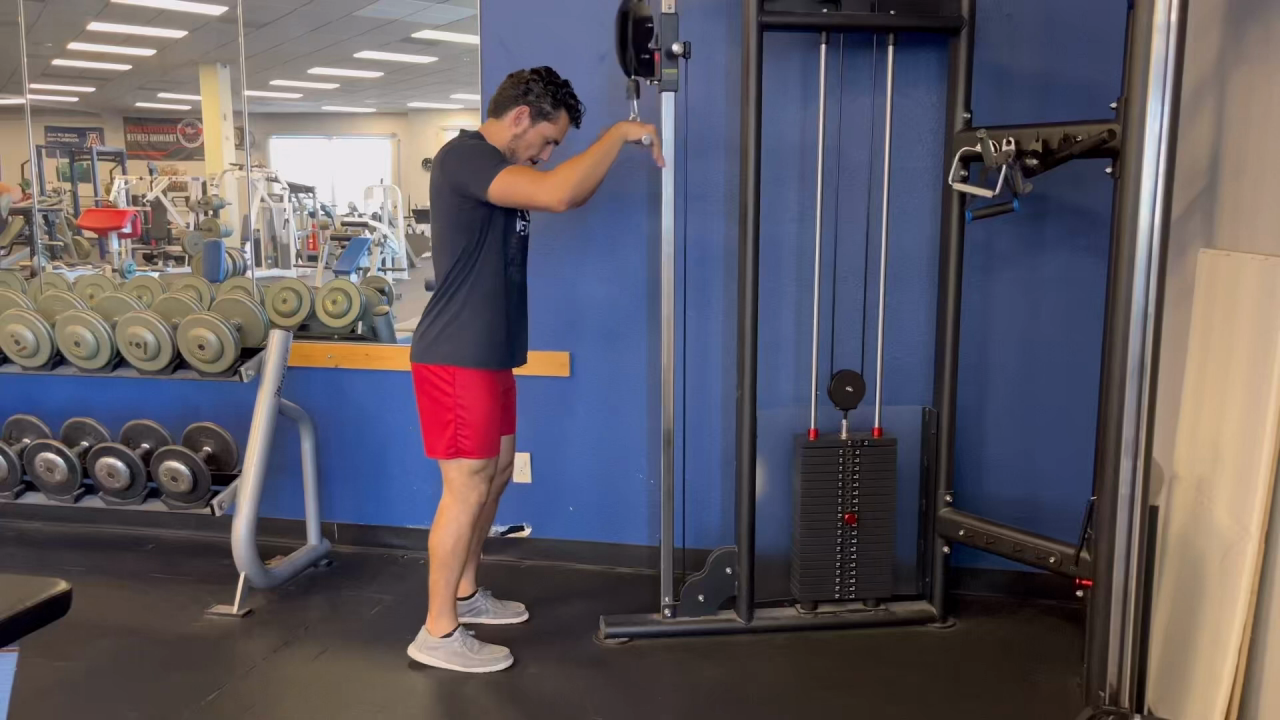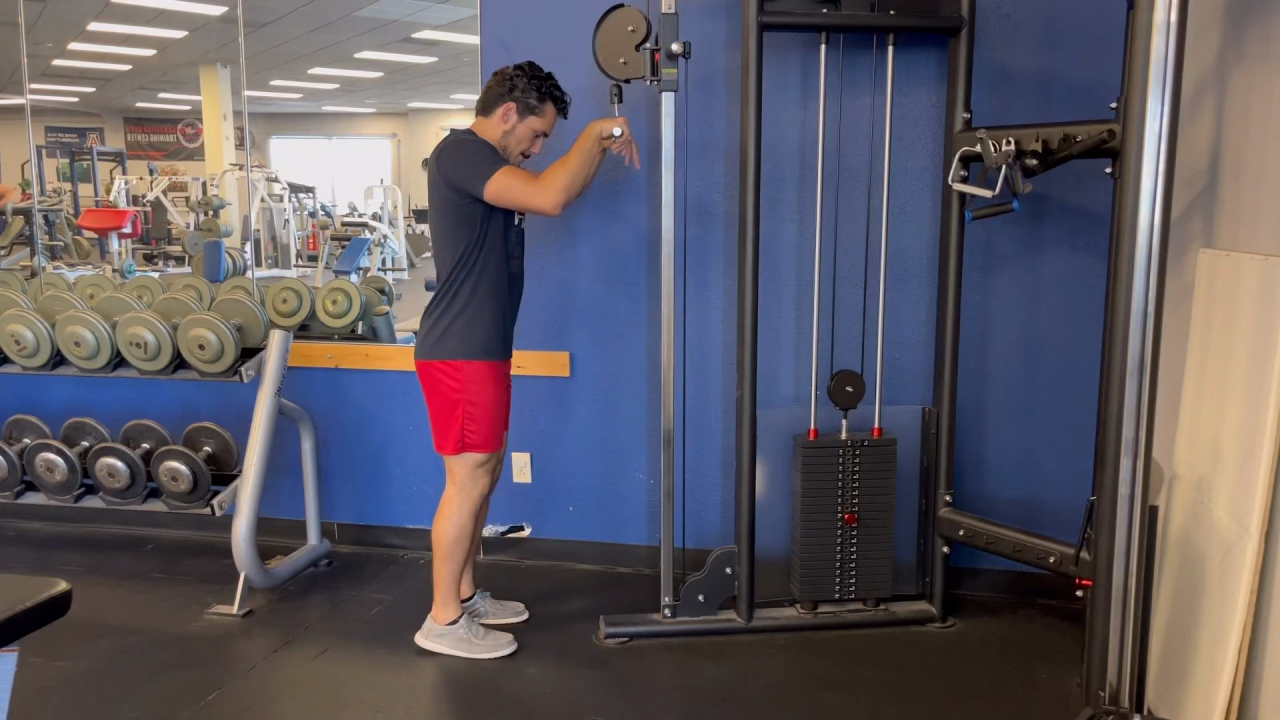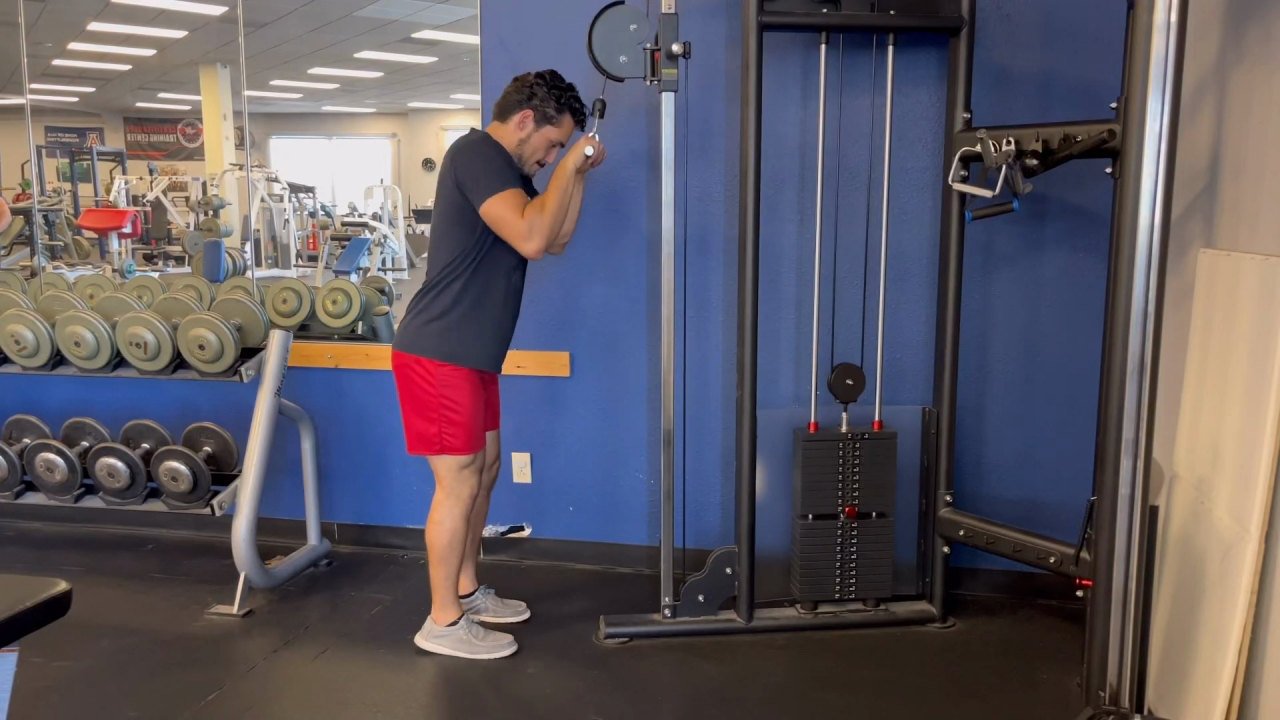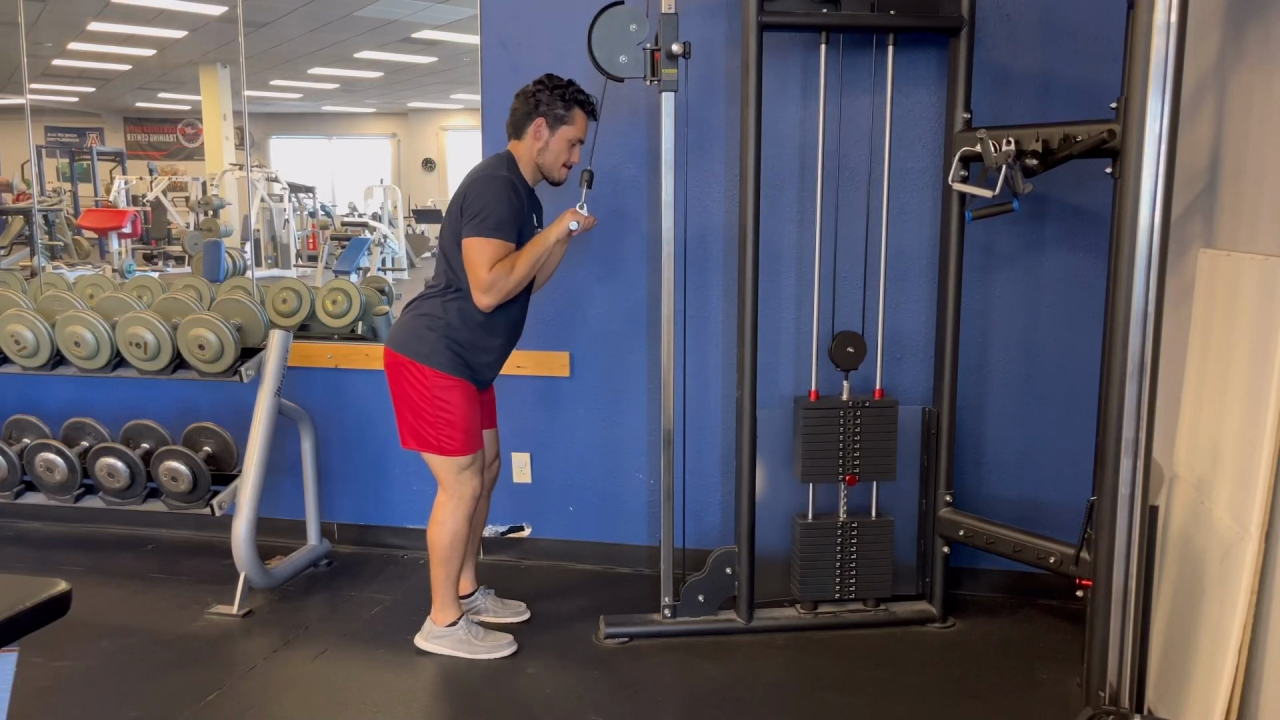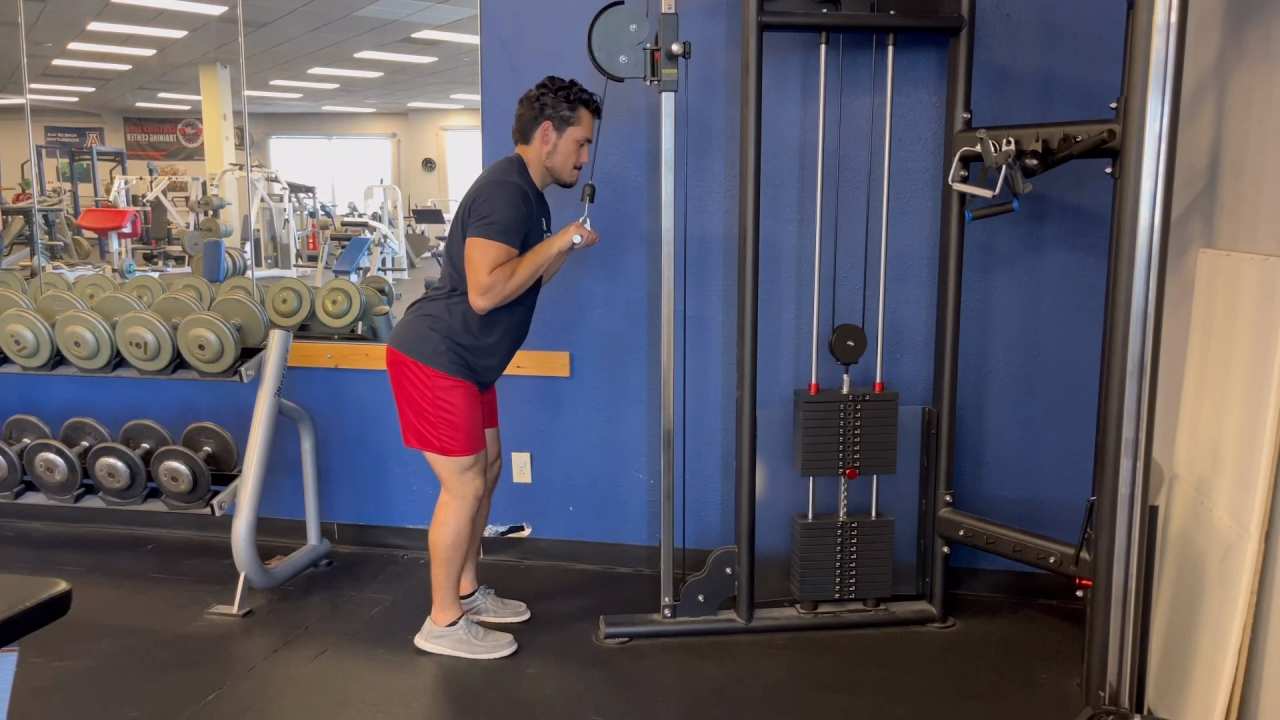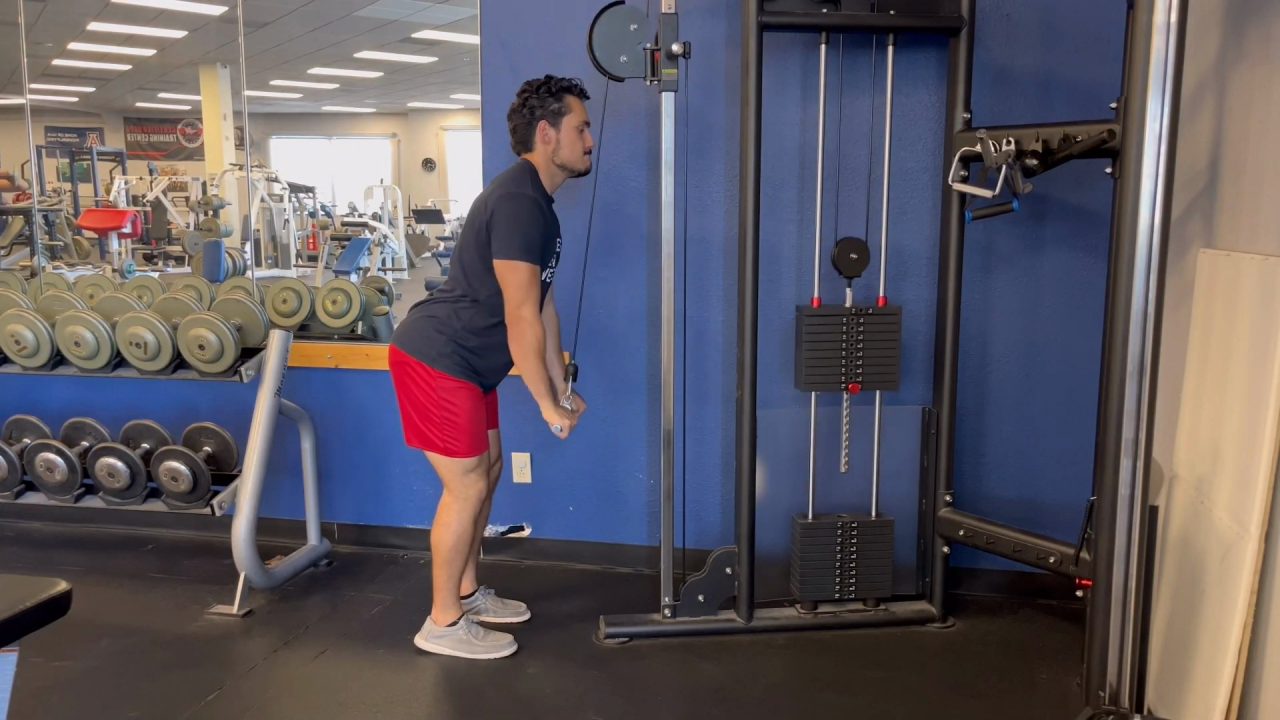
dt=0.7s
person 1, frame 1
left shoulder: (497, 168)
right shoulder: (465, 157)
left elbow: (570, 197)
right elbow: (558, 193)
left wrist: (614, 145)
right wrist: (621, 133)
left hip: (487, 355)
right hip: (454, 358)
left knee: (494, 473)
right knee: (465, 488)
left ankle: (464, 593)
right ankle: (438, 632)
person 1, frame 2
left shoulder: (489, 162)
right shoulder: (461, 153)
left elbow: (558, 196)
right elbow: (550, 197)
left wrist: (600, 147)
right wrist: (594, 134)
left hip: (483, 348)
right hip: (460, 352)
left knee: (484, 476)
right knee: (468, 481)
left ankle: (465, 593)
right ankle: (444, 620)
person 1, frame 3
left shoulder: (505, 168)
right shoulder: (477, 153)
left elbow: (555, 240)
right elbow: (531, 239)
left wrist: (577, 171)
right wrist: (568, 161)
left hip: (469, 350)
right hip: (439, 351)
left knee: (484, 469)
right knee: (459, 482)
left ankle: (466, 590)
right ankle: (444, 621)
person 1, frame 4
left shoulder: (520, 189)
right shoulder: (495, 185)
left elbow: (525, 283)
right elbow: (487, 290)
left wrist: (565, 236)
right wrist: (553, 231)
left hip: (463, 357)
right hip: (431, 356)
left knee: (485, 470)
right knee: (462, 484)
left ankle: (467, 591)
right ankle: (444, 622)
person 1, frame 5
left shoulder: (526, 190)
right shoulder: (507, 190)
left elbow: (522, 280)
right elbow: (485, 292)
left wrist: (568, 246)
right wrist: (558, 240)
left hip: (465, 359)
right hip: (435, 358)
left knee: (486, 470)
right knee: (465, 485)
left ankle: (467, 592)
right ankle: (444, 622)
person 1, frame 6
left shoulder: (533, 198)
right shoulder: (520, 203)
left elbow: (541, 309)
right elbow: (522, 320)
left wrist: (562, 387)
right wrist: (548, 403)
left hip: (461, 358)
right hip: (437, 358)
left knee: (487, 470)
right knee: (467, 487)
left ankle: (467, 592)
right ankle: (444, 623)
